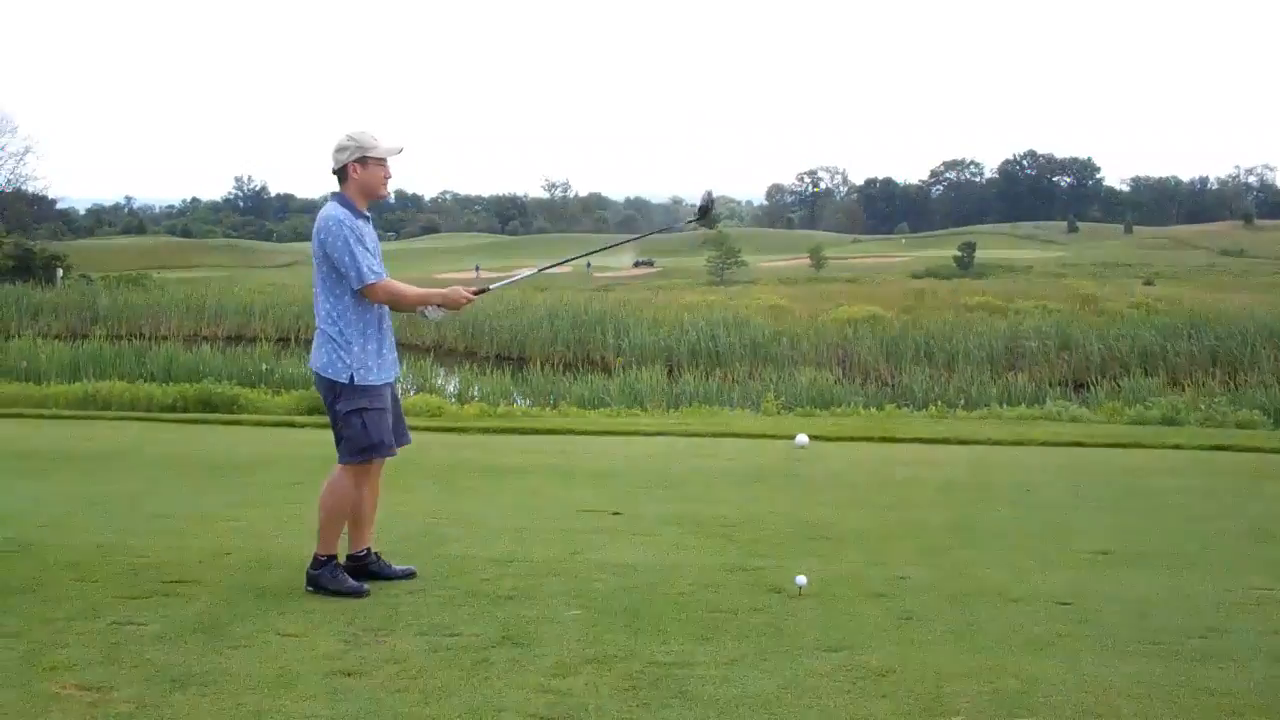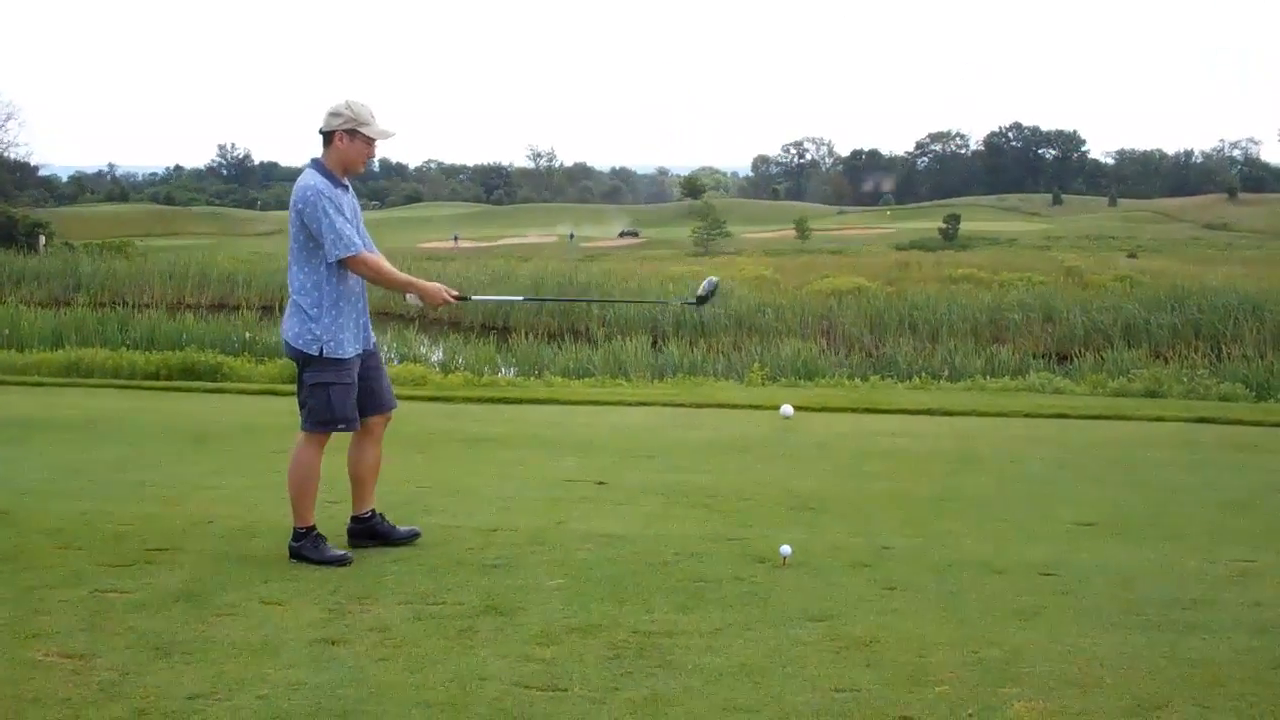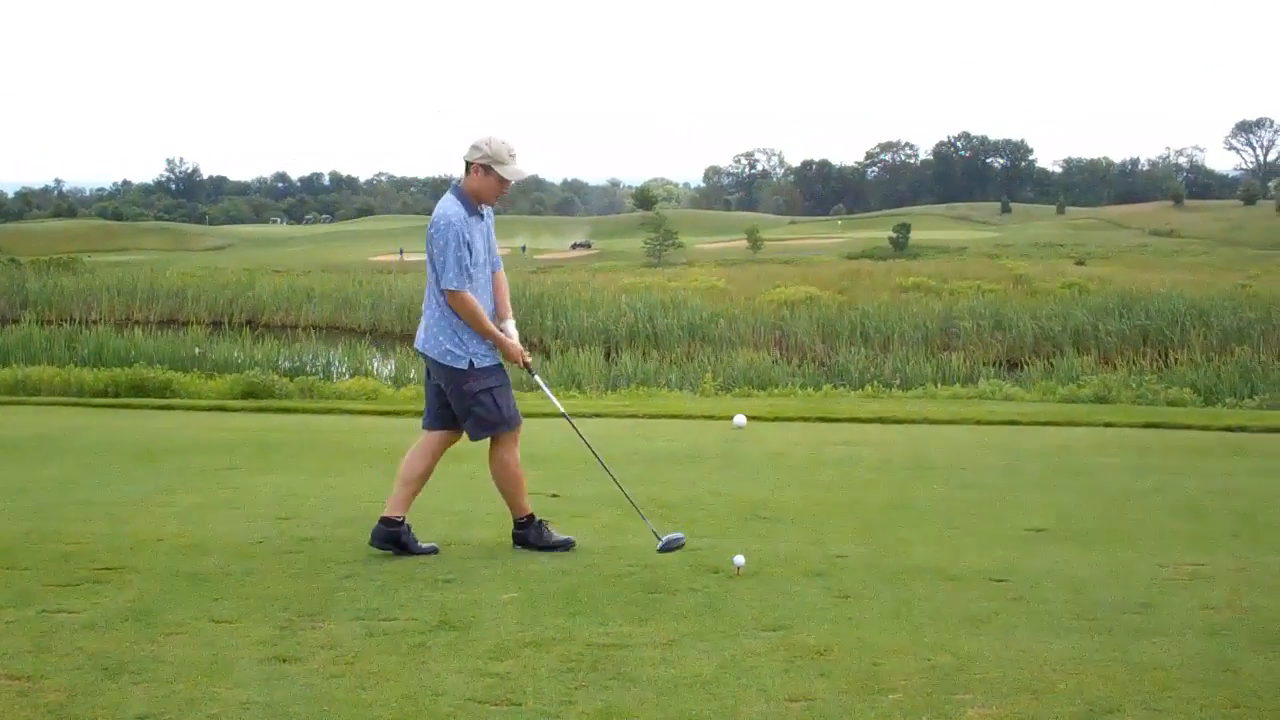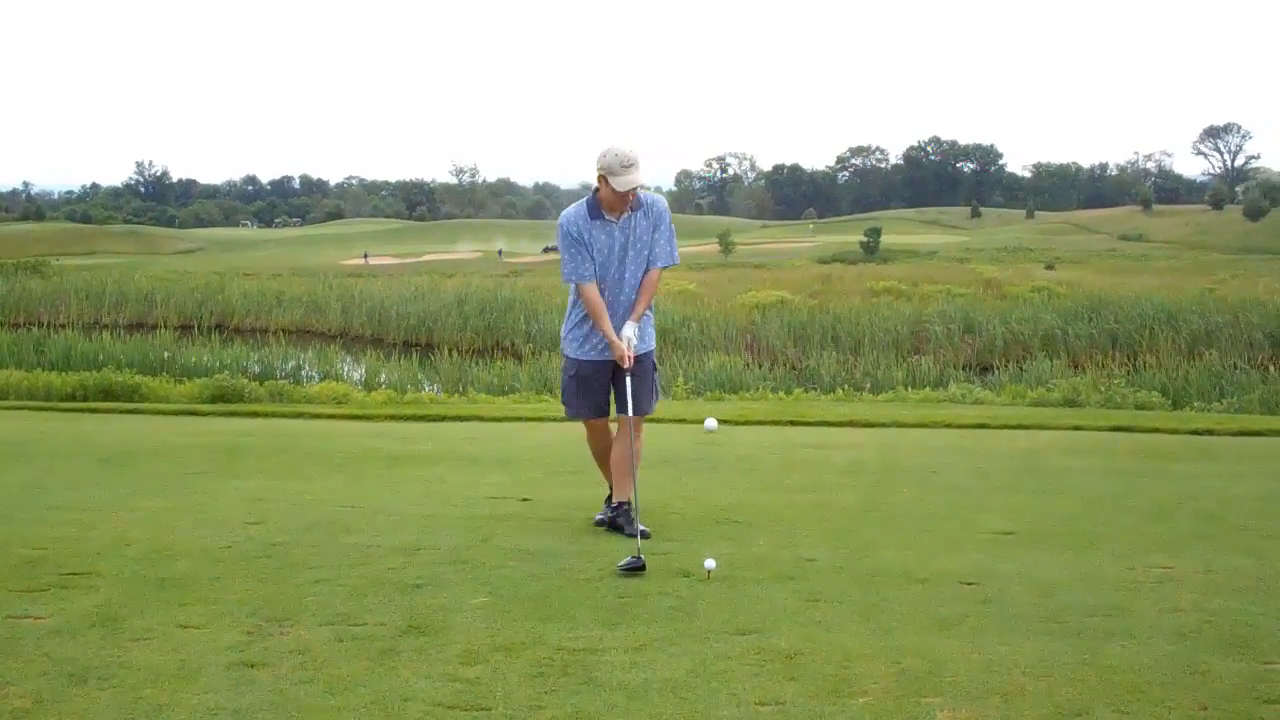
dt=1s
person 1, frame 1
left shoulder: (360, 220)
right shoulder: (336, 221)
left elbow: (383, 290)
right elbow: (376, 289)
left wrist: (430, 301)
right wrist: (439, 297)
left hip: (373, 363)
right hip: (349, 367)
left knee: (371, 460)
right knee: (358, 463)
left ankle: (360, 556)
right ankle: (322, 565)
person 1, frame 2
left shoulder: (343, 189)
right shoulder: (314, 191)
left elbow: (368, 254)
right elbow: (356, 262)
left wrist: (411, 287)
right wrist: (417, 287)
left hip: (355, 333)
right hip: (323, 337)
left knee: (376, 419)
right knee: (317, 433)
left ankle: (364, 519)
right ankle: (303, 535)
person 1, frame 3
left shoulder: (483, 212)
right shoulder: (451, 219)
left elbow: (495, 270)
right elbow: (456, 295)
left wrist: (508, 324)
right wrist: (501, 341)
left hip: (447, 348)
right hip: (465, 351)
left knee: (438, 436)
right knee: (506, 433)
left ankle: (391, 524)
right ankle: (525, 527)
person 1, frame 4
left shoulder: (656, 208)
right shoulder: (572, 221)
left elbow: (655, 270)
right elbow: (586, 287)
left wrist: (632, 324)
right wrist: (612, 340)
left hip: (637, 335)
right hip: (587, 339)
left knee: (632, 422)
right knee: (594, 422)
left ankle: (623, 508)
right ankle: (615, 493)
